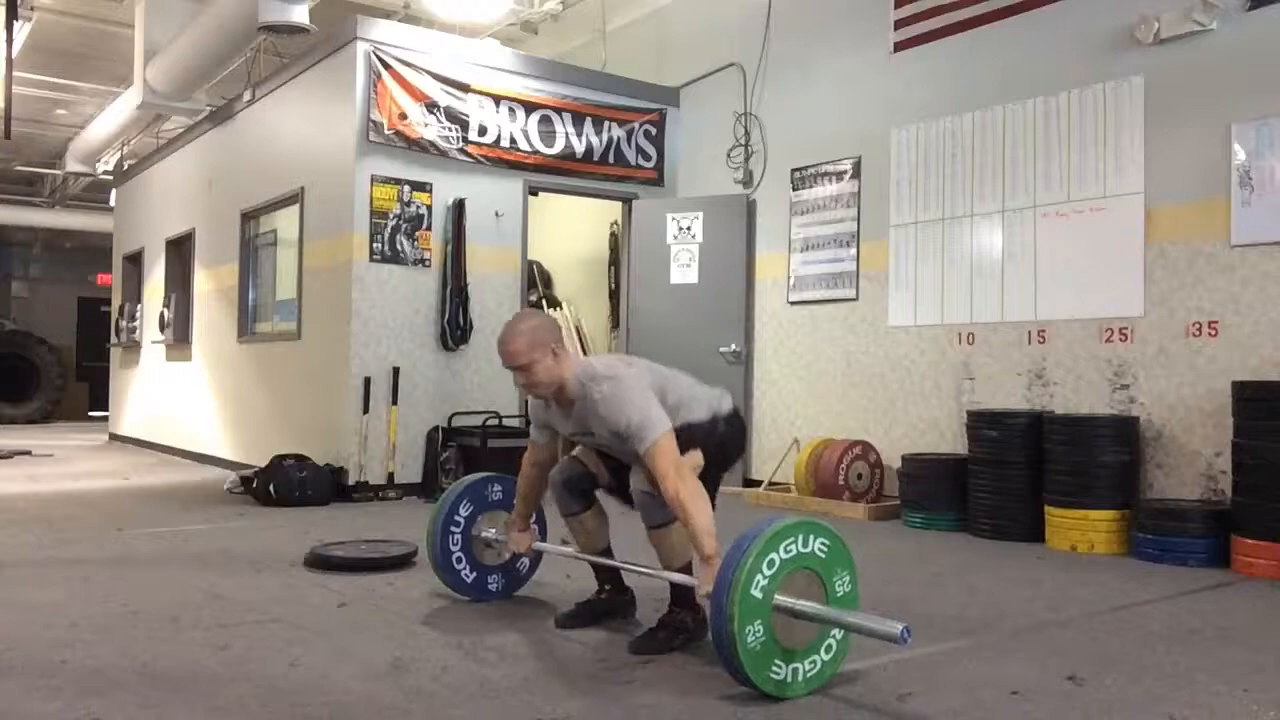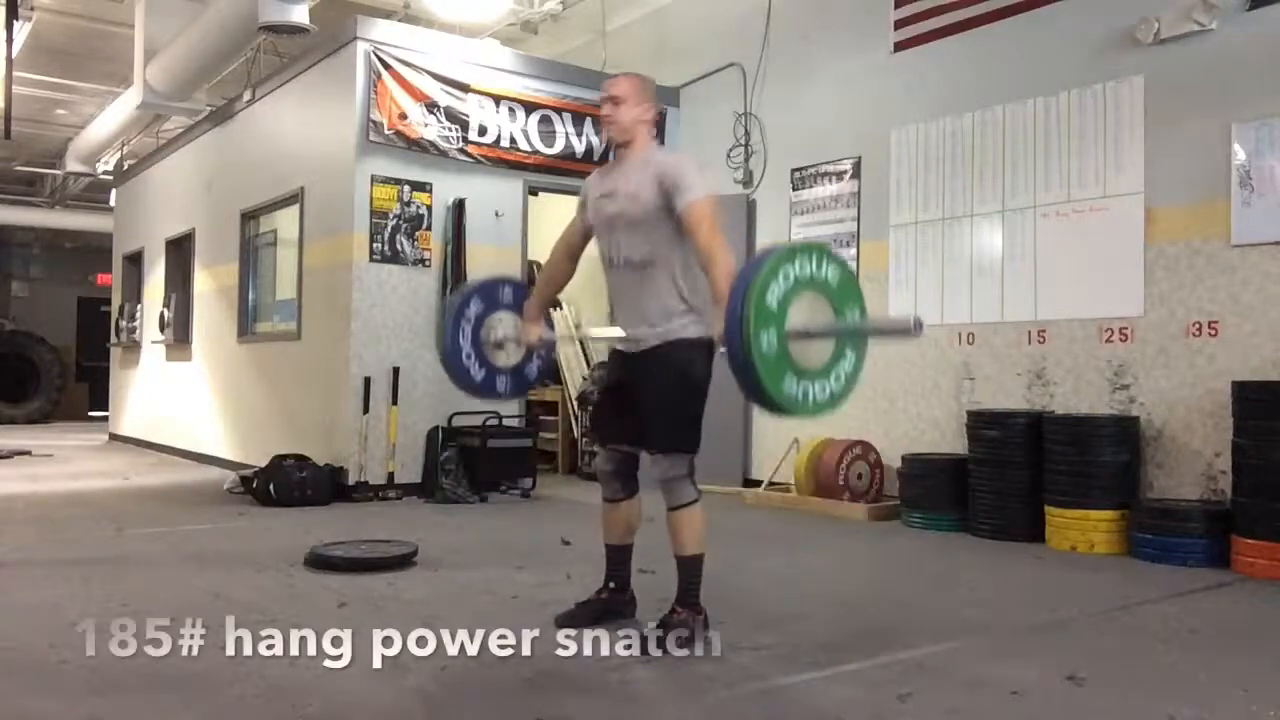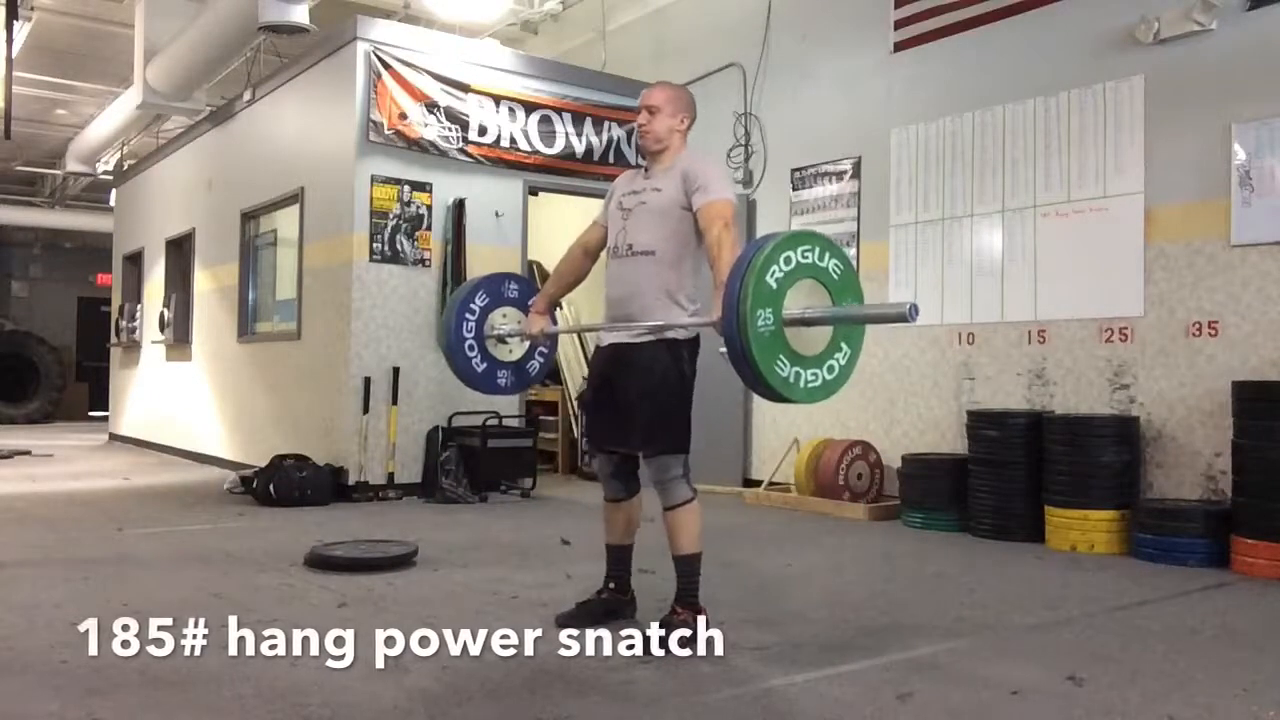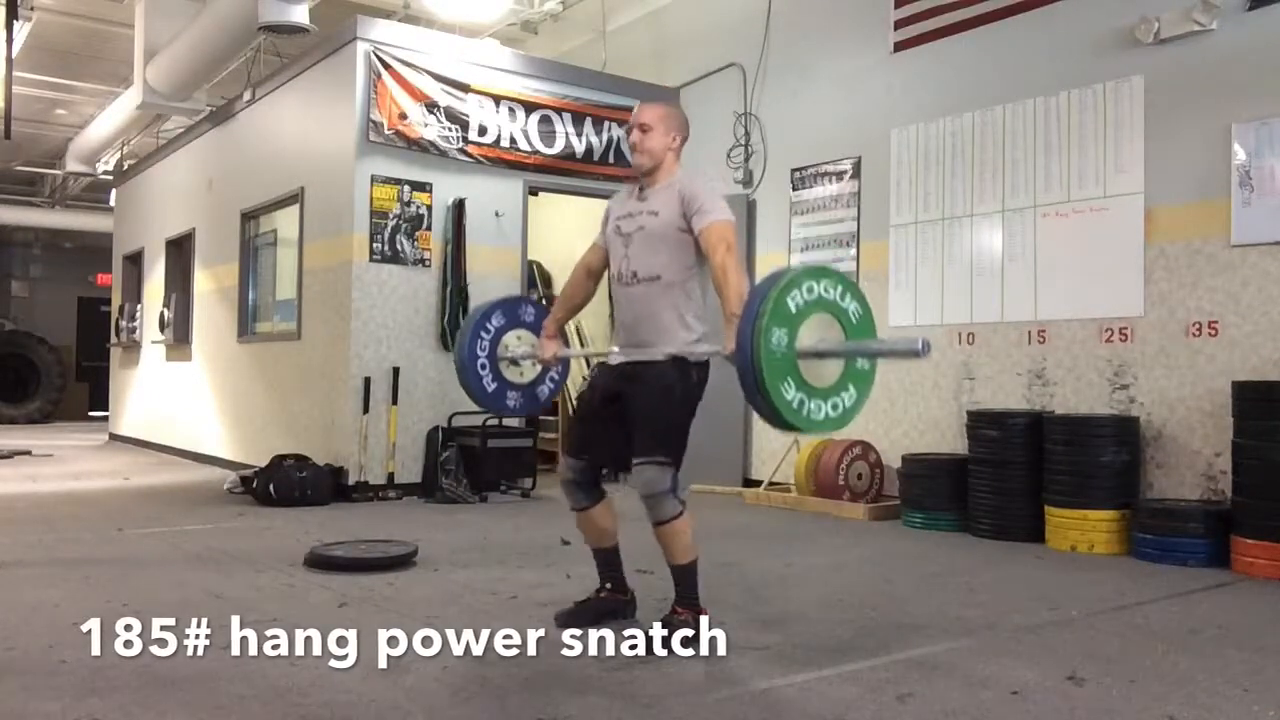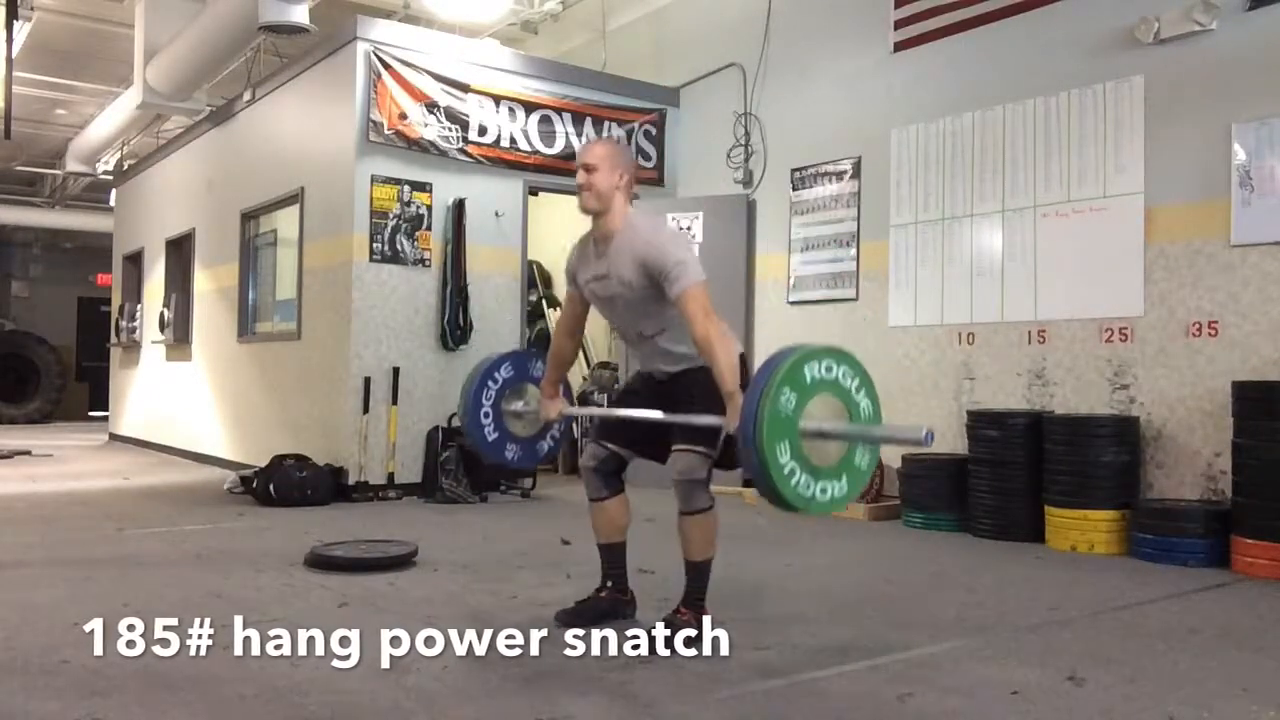
dt=0.7s
person 1, frame 1
left shoulder: (616, 390)
right shoulder: (543, 400)
left elbow: (676, 480)
right elbow: (535, 464)
left wrist: (712, 562)
right wrist: (520, 525)
left hip: (710, 423)
left knee: (651, 483)
right knee: (566, 478)
left ankle: (686, 612)
right ankle: (613, 592)
person 1, frame 2
left shoulder: (669, 167)
right shoulder: (597, 183)
left elbow: (709, 233)
right elbow: (566, 252)
left wrist: (729, 309)
right wrist: (533, 315)
left hip: (681, 341)
right hip: (631, 346)
left knee: (672, 469)
right knee: (613, 466)
left ankle: (690, 609)
right ankle: (616, 590)
person 1, frame 3
left shoulder: (698, 174)
right shoulder: (624, 185)
left elbow: (720, 230)
right elbow: (585, 249)
left wrist: (725, 298)
right wrist: (541, 306)
left hip: (663, 344)
right hip: (612, 343)
left knee: (668, 471)
right knee: (613, 470)
left ankle: (688, 608)
right ankle: (616, 591)
person 1, frame 4
left shoulder: (693, 194)
right shoulder: (620, 204)
left elbow: (723, 254)
right elbow: (588, 271)
left wrist: (737, 324)
right wrist: (550, 329)
left hip: (673, 363)
right hip: (621, 363)
left knee: (653, 480)
right knee: (577, 473)
left ankle: (689, 609)
right ankle: (614, 591)
person 1, frame 5
left shoulder: (654, 242)
right shoulder: (580, 256)
left elbow: (705, 322)
right elbow: (568, 329)
left wrist: (734, 401)
right wrist: (551, 390)
left hip: (706, 370)
right hip: (656, 373)
left knee: (687, 470)
right knee: (597, 460)
left ankle: (694, 609)
right ankle: (615, 590)
